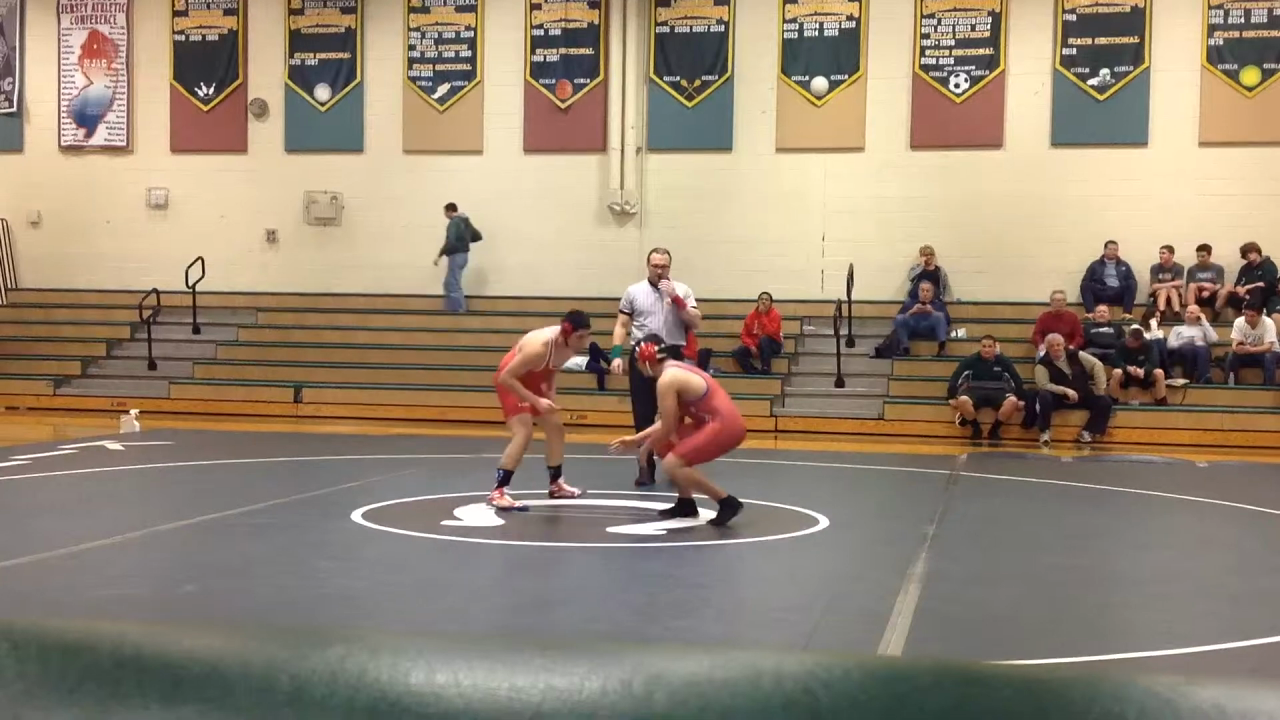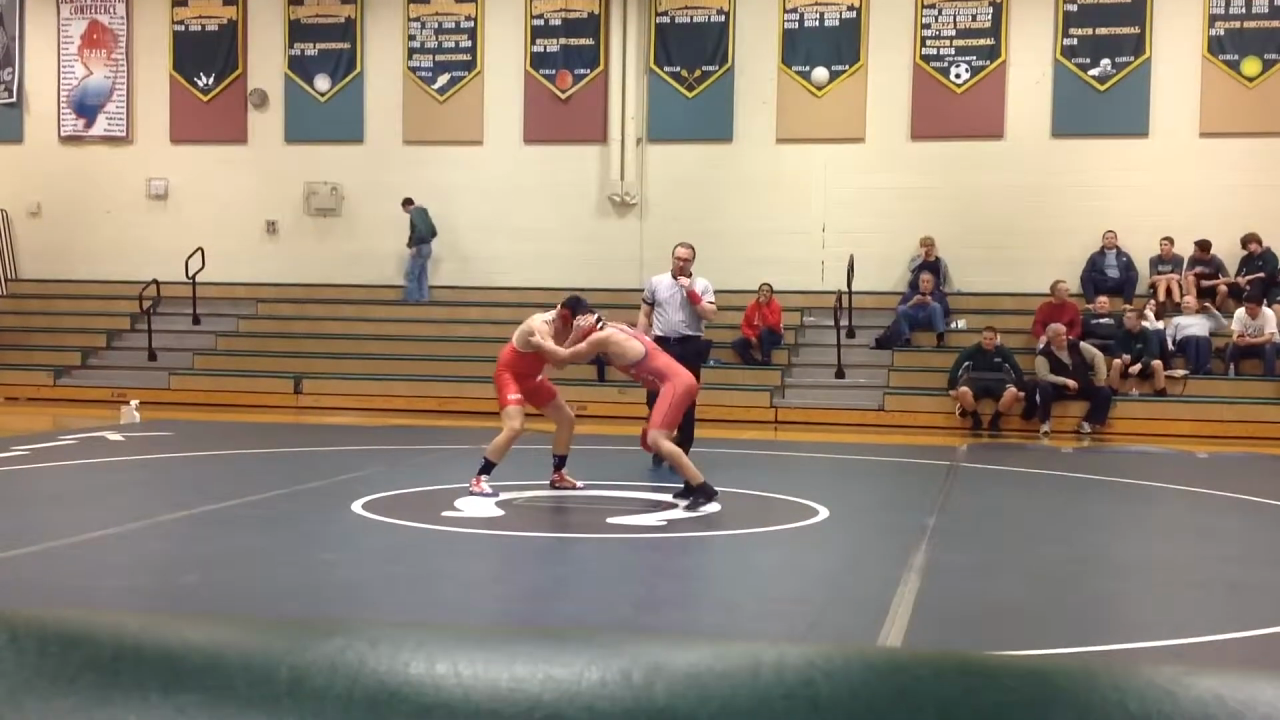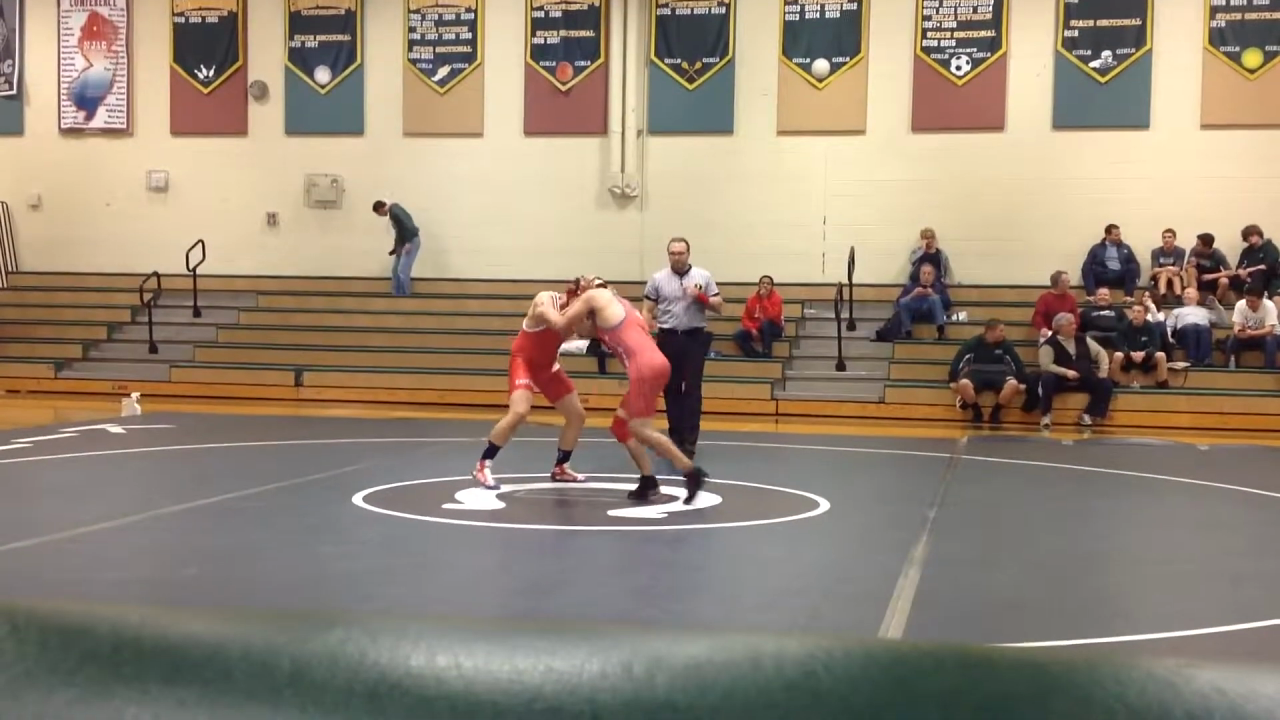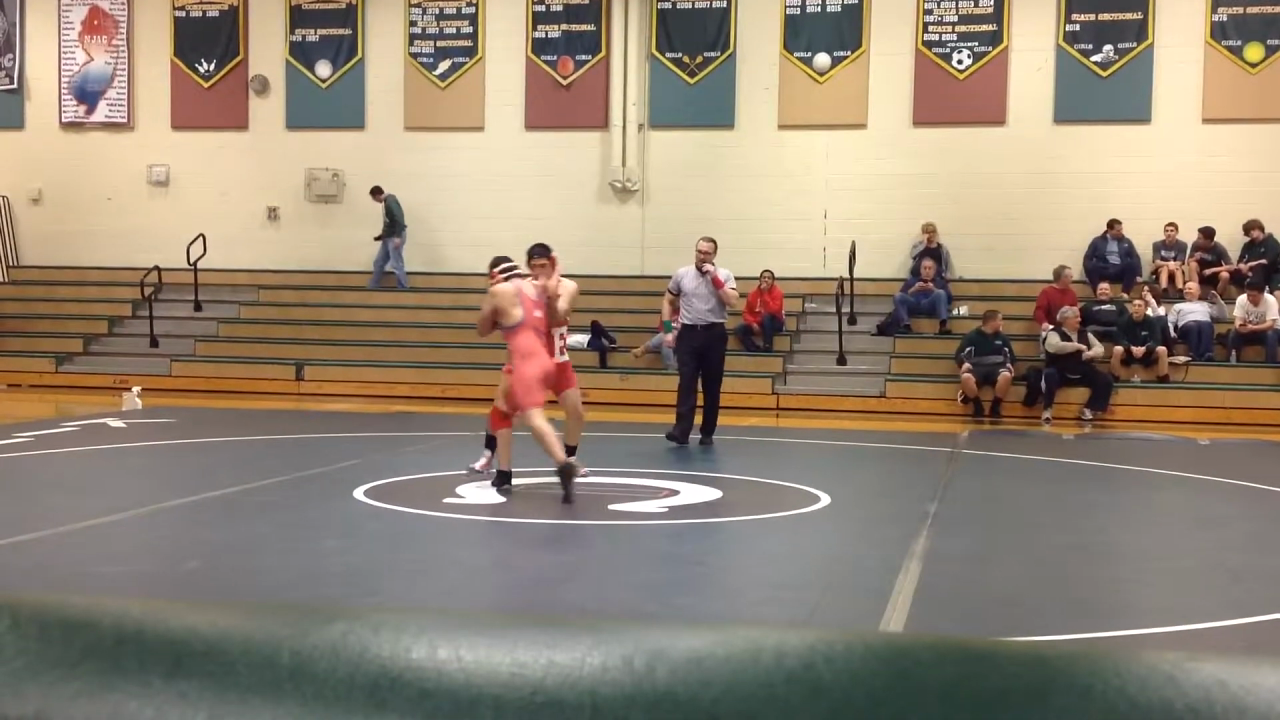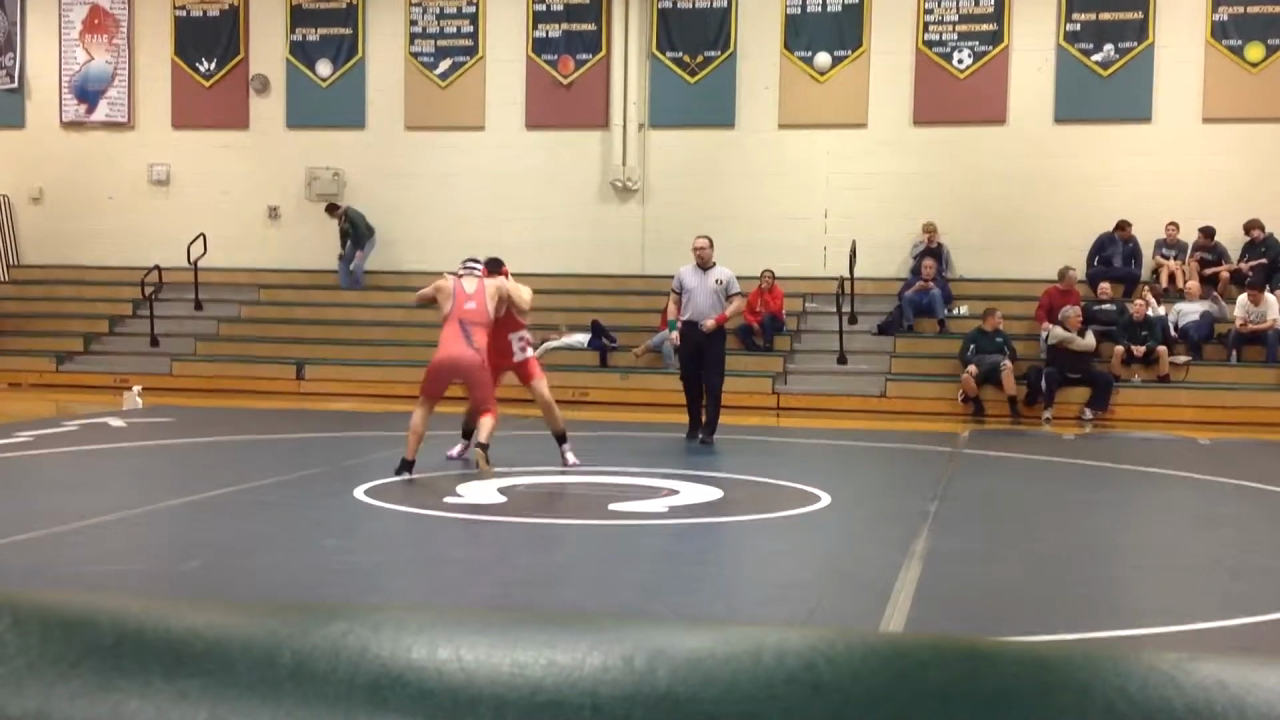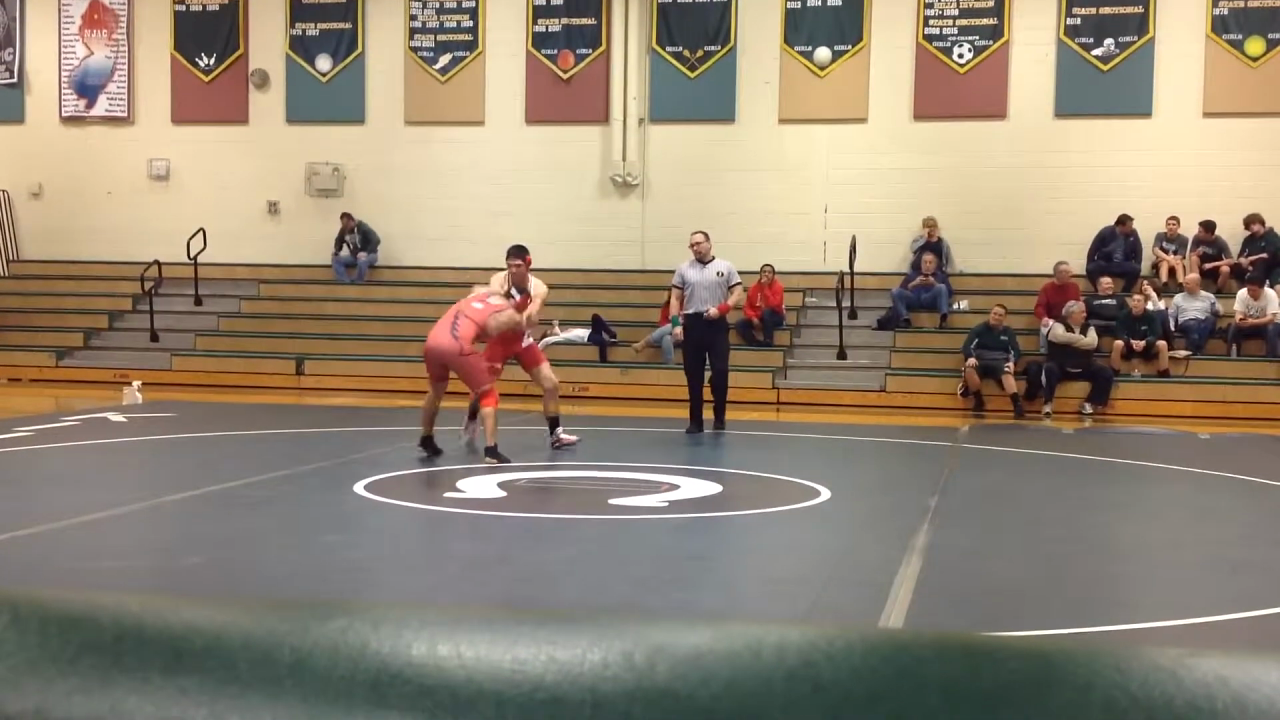
dt=0.7s
person 1, frame 1
left shoulder: (682, 291)
right shoulder: (633, 291)
left elbow: (695, 323)
right elbow: (622, 326)
left wrist: (676, 298)
right wrist: (617, 354)
right knee: (643, 416)
right ankle: (646, 468)
person 1, frame 2
left shoulder: (702, 285)
right shoulder: (655, 282)
left elbow: (711, 314)
right elbow: (644, 315)
left wrist: (692, 292)
left hip: (690, 347)
right hip: (662, 345)
right knee: (656, 397)
left ankle: (682, 451)
person 1, frame 3
left shoulder: (704, 276)
right shoulder: (657, 278)
left elbow: (718, 306)
right elbow: (647, 311)
left wrist: (700, 295)
left hip: (695, 338)
right hip: (668, 339)
left knee: (692, 389)
right knee: (671, 390)
left ankle: (689, 441)
right ankle: (676, 440)
person 1, frame 4
left shoulder: (724, 275)
right shoulder: (681, 274)
left elbow: (732, 301)
right elbow: (668, 303)
left wrist: (715, 278)
right wrist: (668, 329)
left hip: (714, 334)
right hip: (688, 333)
left knee: (712, 386)
right knee: (687, 382)
left ankle: (707, 432)
right ankle: (681, 430)
person 1, frame 5
left shoulder: (726, 275)
right shoulder: (683, 273)
left elbow: (738, 303)
right elbow: (673, 303)
left wrist: (717, 321)
right wrist: (672, 328)
left hip: (713, 333)
right hip: (688, 331)
left knee: (713, 383)
right knee: (689, 381)
left ankle: (708, 431)
right ankle: (694, 425)
person 1, frame 6
left shoulder: (726, 267)
right shoulder: (683, 269)
left elbow: (738, 294)
right elbow: (675, 299)
left wrist: (720, 310)
right wrist: (675, 323)
left hip: (717, 325)
right hip: (692, 324)
left knee: (720, 371)
right knee: (693, 375)
left ankle: (719, 416)
right ankle: (695, 422)
person 2, frame 1
left shoulder: (568, 342)
right shoulder: (540, 346)
right elbow: (505, 378)
left wrist: (551, 390)
right wrist: (536, 401)
left hip: (530, 382)
right hip: (509, 381)
left knee: (556, 429)
right knee: (523, 434)
left ankle: (556, 484)
right ankle: (498, 493)
person 2, frame 2
left shoulder: (560, 325)
right shoulder: (539, 325)
right wrist: (578, 333)
left hip: (532, 377)
right hip: (509, 375)
left knee: (567, 420)
right knee: (514, 427)
left ankle: (558, 475)
right ankle: (479, 479)
person 2, frame 3
right shoulder: (545, 300)
right elbow: (561, 326)
left hip: (548, 366)
right hip: (524, 362)
left knee: (578, 415)
right knee: (518, 413)
left ankle: (560, 468)
right ankle: (483, 465)
person 2, frame 4
left shoulder: (568, 287)
left elbow: (558, 320)
left wrist: (552, 292)
left hip: (556, 357)
left knee: (575, 411)
right knee: (503, 402)
left ankle: (570, 461)
right ankle: (488, 454)
person 2, frame 5
left shoulder: (521, 291)
left elbow: (524, 308)
left wrist: (509, 286)
left hip: (522, 354)
right hip: (493, 355)
left knee: (546, 399)
right knee: (476, 403)
left ankle: (565, 449)
right ankle: (465, 442)
person 2, frame 6
left shoulder: (539, 288)
right shoulder: (499, 279)
left elbow: (532, 319)
right elbow: (490, 293)
left hip: (523, 341)
right hip: (499, 340)
left knee: (550, 385)
left ankle: (556, 434)
right ankle: (471, 422)
person 3, frame 1
left shoulder: (667, 380)
right shoulder: (675, 371)
left elbow: (667, 428)
right elbow: (670, 421)
left wrist: (646, 448)
right wrist: (635, 439)
left hip: (725, 426)
right hip: (719, 422)
left knee: (671, 465)
right knee: (664, 443)
left ankle: (727, 502)
right ankle: (685, 503)
person 3, frame 2
left shoulder: (605, 338)
right shoulder: (612, 330)
left elbow: (564, 357)
left wrist: (539, 342)
left hip: (677, 383)
right hip: (676, 381)
left knee: (656, 439)
right knee: (651, 439)
left ankle: (703, 489)
right ankle: (692, 484)
person 3, frame 3
left shoulder: (594, 296)
right shoulder: (613, 302)
left elbow: (562, 325)
left hip: (645, 366)
right hip: (655, 364)
left knee: (640, 429)
right knee: (622, 424)
left ankle: (691, 472)
right ankle: (648, 480)
person 3, frame 4
left shoulder: (498, 291)
right shoulder: (539, 289)
left elbow: (482, 329)
left hip: (529, 365)
right hip: (546, 364)
left knee: (535, 420)
right knee: (502, 415)
left ankle: (565, 467)
person 3, frame 5
left shoulder: (444, 285)
right shoulder: (494, 286)
left elbow: (418, 299)
right elbow: (524, 307)
right wrist: (507, 287)
left hip: (445, 357)
right hip: (476, 361)
left knee: (424, 406)
right knee: (487, 412)
left ankle: (406, 464)
right ankle: (481, 445)
person 3, frame 6
left shoulder: (482, 293)
right shoulder: (513, 316)
right elbow: (523, 331)
left hip: (433, 343)
right hip: (457, 348)
left knee: (437, 390)
right knee: (488, 395)
left ankle: (427, 440)
right ankle: (491, 451)
